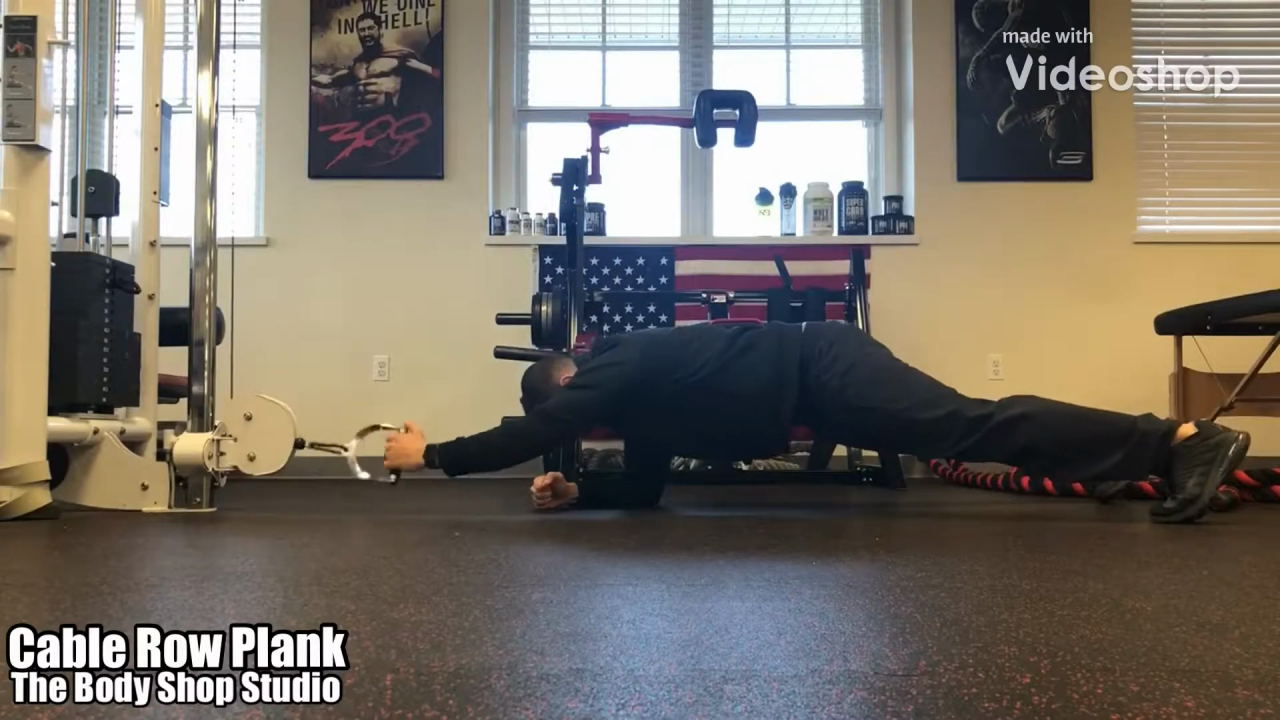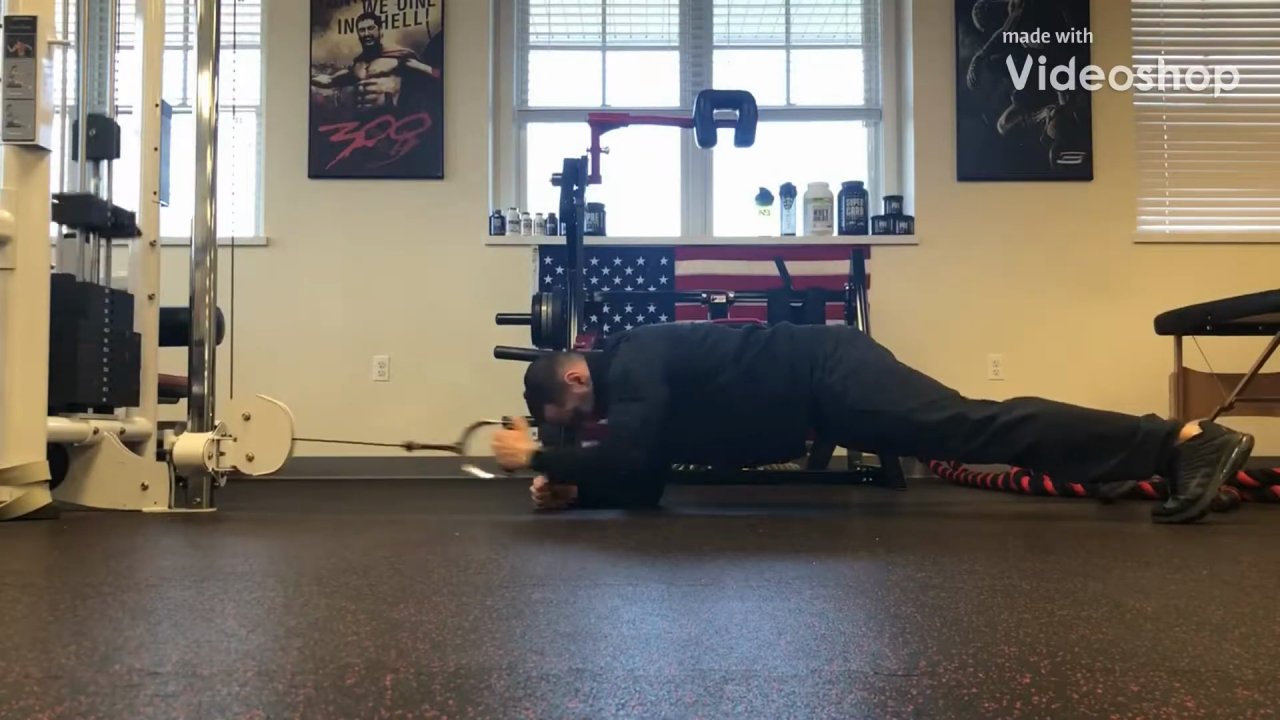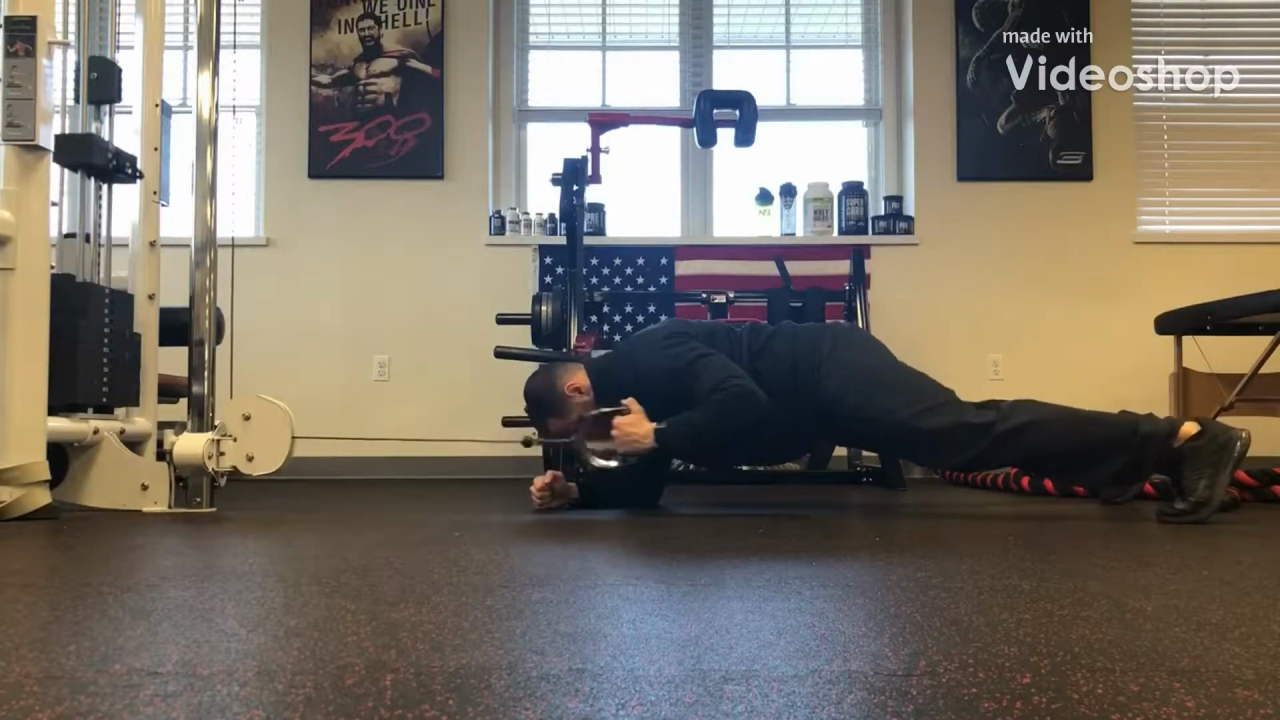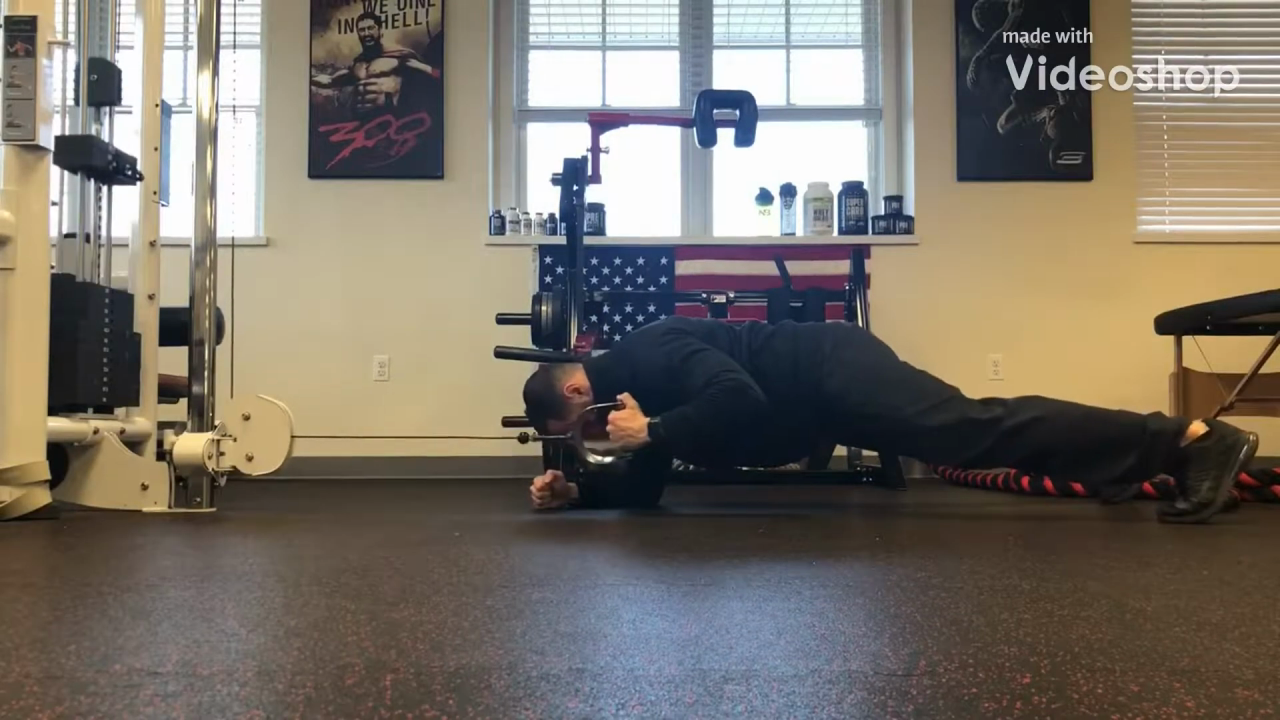
dt=0.4s
person 1, frame 1
left shoulder: (614, 367)
right shoulder: (632, 392)
left elbow: (538, 432)
right elbow: (645, 488)
left wrist: (432, 453)
right wrist: (577, 492)
left hip: (821, 369)
right hip: (814, 386)
left knee: (970, 427)
right knee: (965, 430)
left ankle: (1181, 441)
right ankle: (1161, 450)
person 1, frame 2
left shoulder: (633, 361)
right shoulder: (647, 380)
left elbow: (621, 455)
right elbow: (642, 486)
left wrist: (537, 455)
right wrist: (572, 487)
left hip: (831, 374)
right hip: (825, 393)
left knee: (977, 428)
right knee: (972, 434)
left ankle: (1182, 441)
right ankle: (1163, 447)
person 1, frame 3
left shoulder: (650, 358)
right shoulder: (632, 393)
left elbow: (745, 402)
right elbow: (642, 489)
left wrist: (655, 435)
right wrist: (575, 490)
left hip: (833, 371)
right hip: (826, 393)
left knee: (970, 434)
right knee: (965, 432)
left ankle: (1182, 440)
right ankle: (1128, 448)
person 1, frame 4
left shoulder: (648, 356)
right shoulder: (631, 392)
left elbow: (740, 397)
right elbow: (644, 489)
left wrist: (651, 429)
right wrist: (574, 491)
left hip: (834, 370)
right hip: (827, 393)
left knee: (979, 430)
right knee: (975, 430)
left ankle: (1191, 438)
right ankle: (1135, 450)
